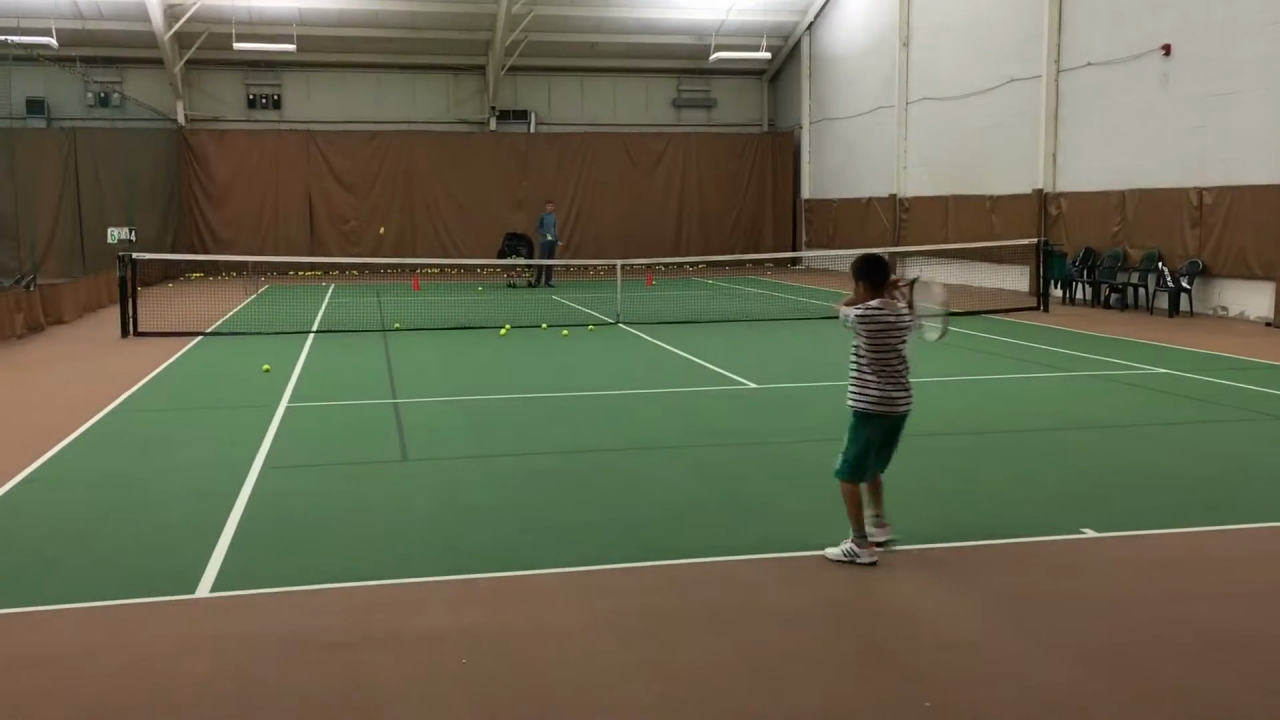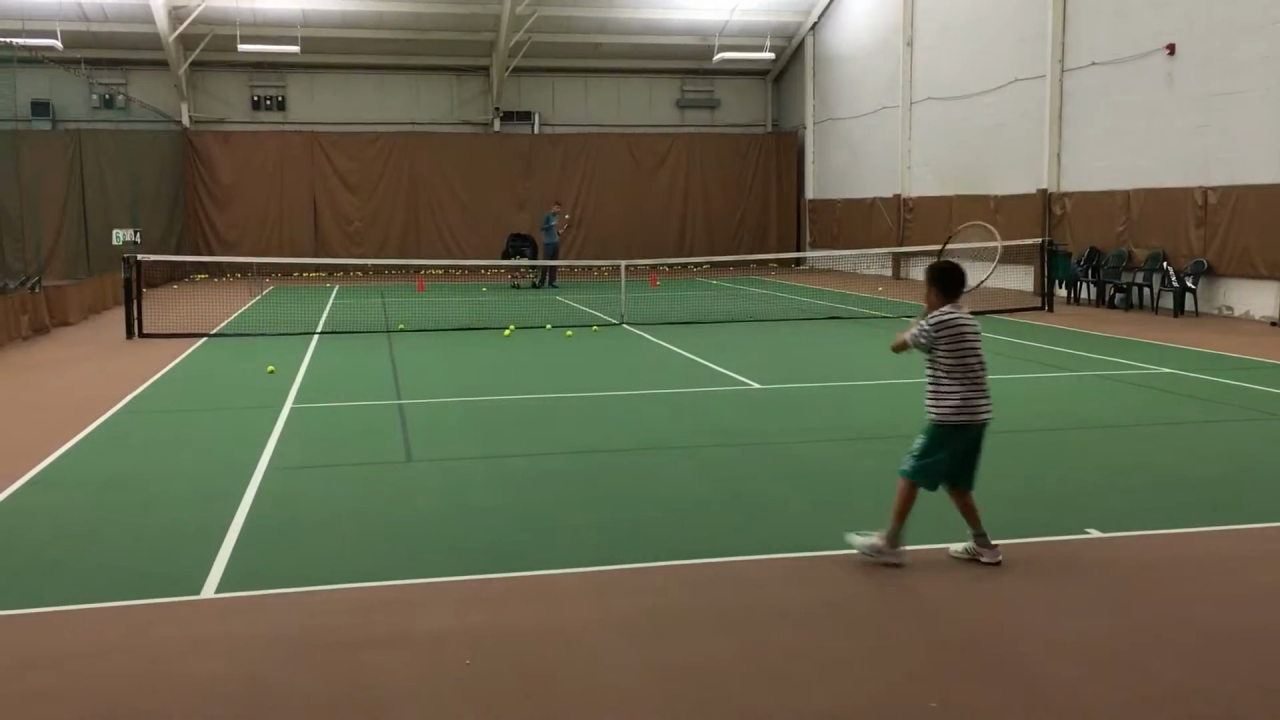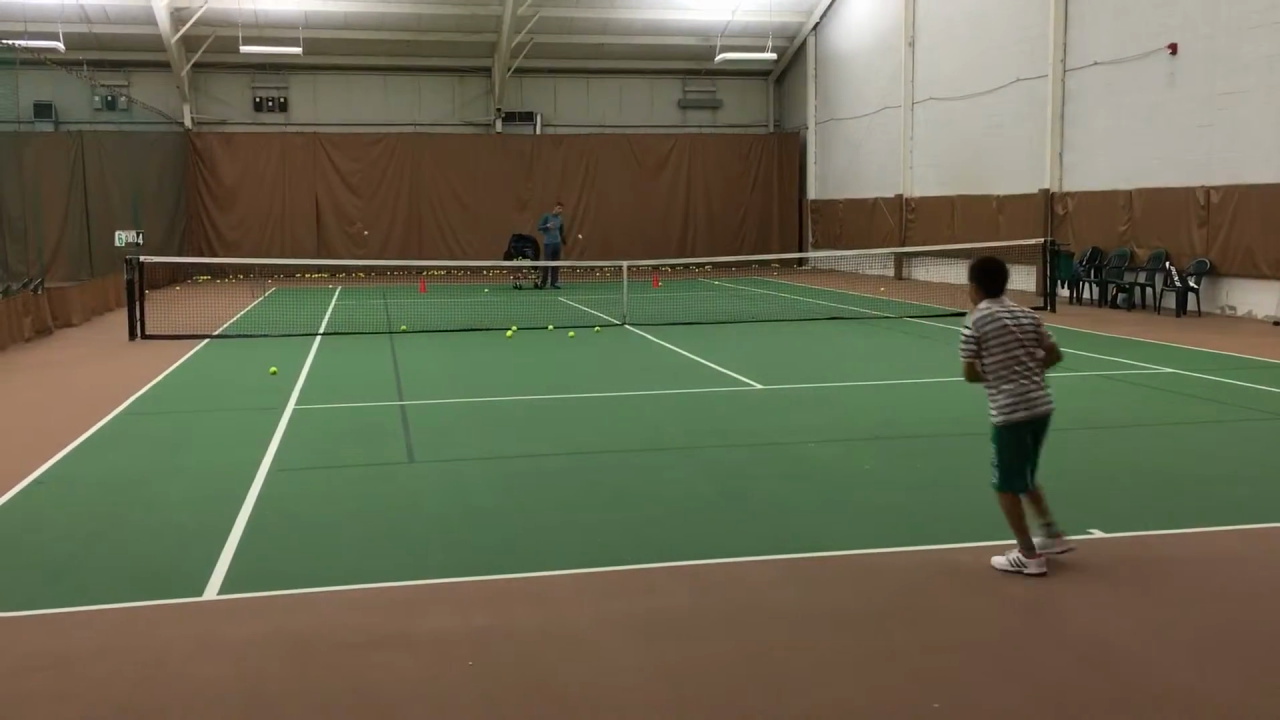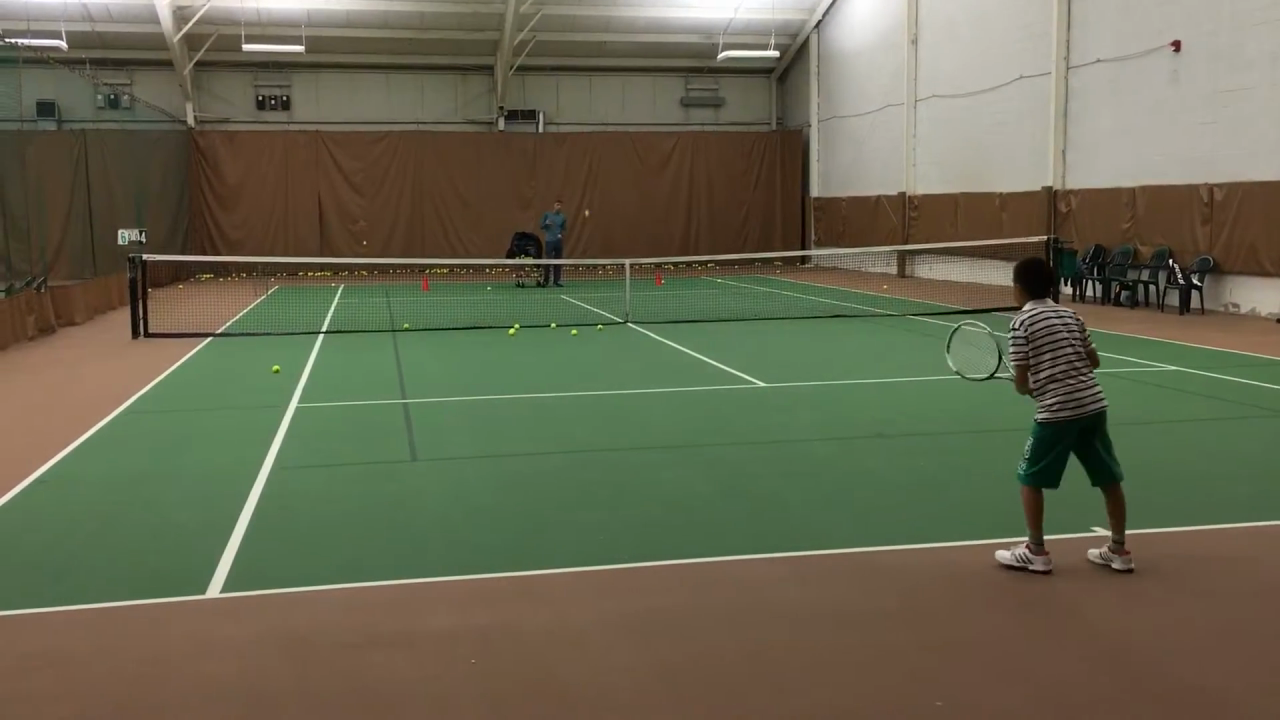
dt=0.3s
person 1, frame 1
left shoulder: (864, 315)
right shoulder: (902, 313)
left elbow: (842, 308)
left wrist: (861, 294)
right wrist: (891, 289)
left hip: (872, 406)
right hip: (899, 404)
left knee: (848, 473)
right knee: (869, 465)
left ankle: (861, 545)
right ankle: (878, 522)
person 1, frame 2
left shoulder: (937, 322)
right shoulder: (968, 321)
left elbow: (897, 345)
left wrist: (918, 323)
left hip: (951, 417)
right hip: (977, 414)
left knee: (911, 475)
right knee: (956, 482)
left ankle: (889, 543)
right ankle: (983, 545)
person 1, frame 3
left shoulder: (974, 322)
right shoulder: (1027, 315)
left elbow: (969, 374)
right elbow: (1054, 356)
left hip: (1010, 412)
right hip: (1040, 405)
left knee: (1006, 485)
right knee: (1019, 476)
left ankle: (1029, 556)
right ankle: (1051, 534)
person 1, frame 4
left shoulder: (1023, 322)
right shoulder: (1070, 316)
left elbow: (1022, 380)
right elbow: (1094, 360)
left wrist: (1029, 389)
left hip: (1056, 411)
right hip: (1092, 405)
left knee: (1030, 479)
right knee: (1110, 479)
left ankle: (1036, 552)
right ankle: (1118, 550)
